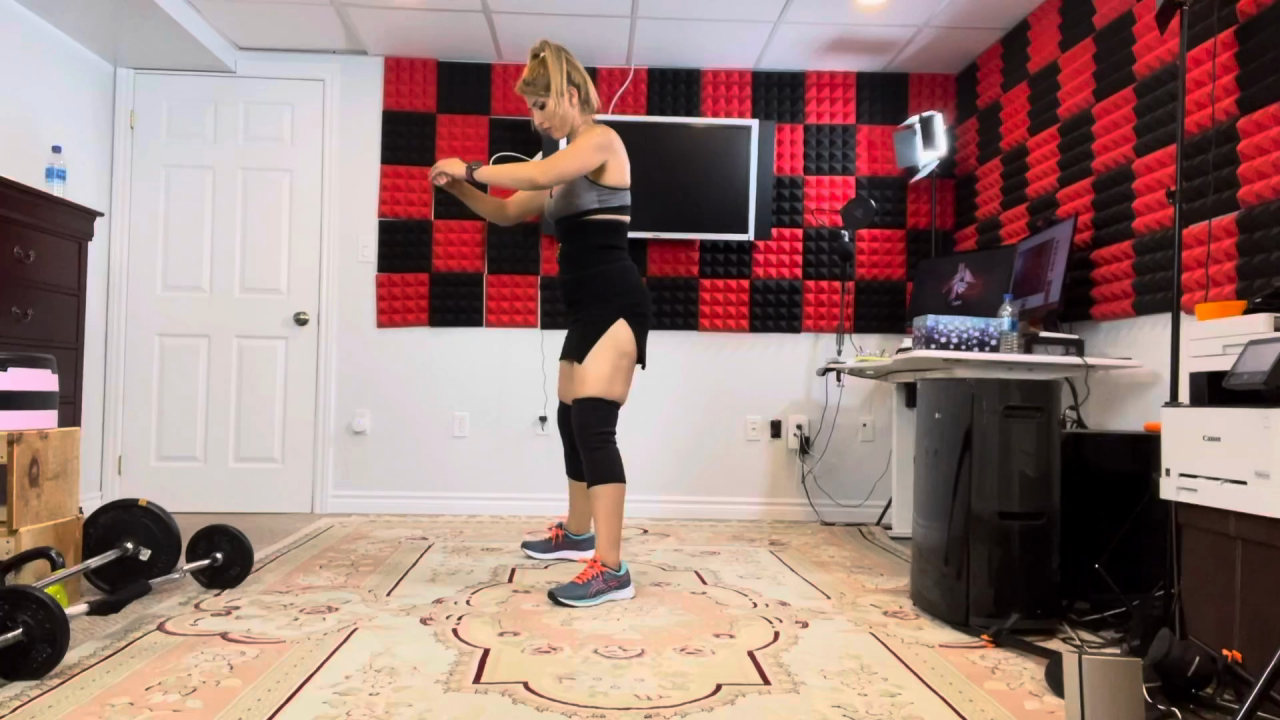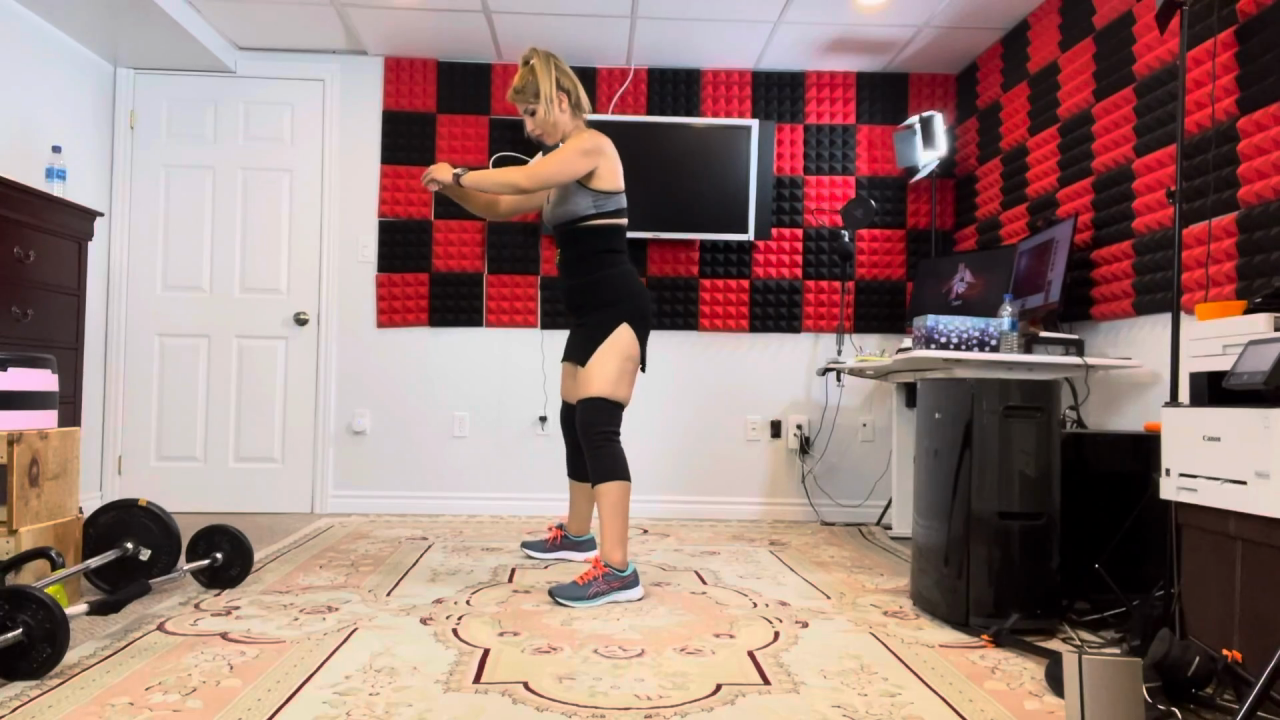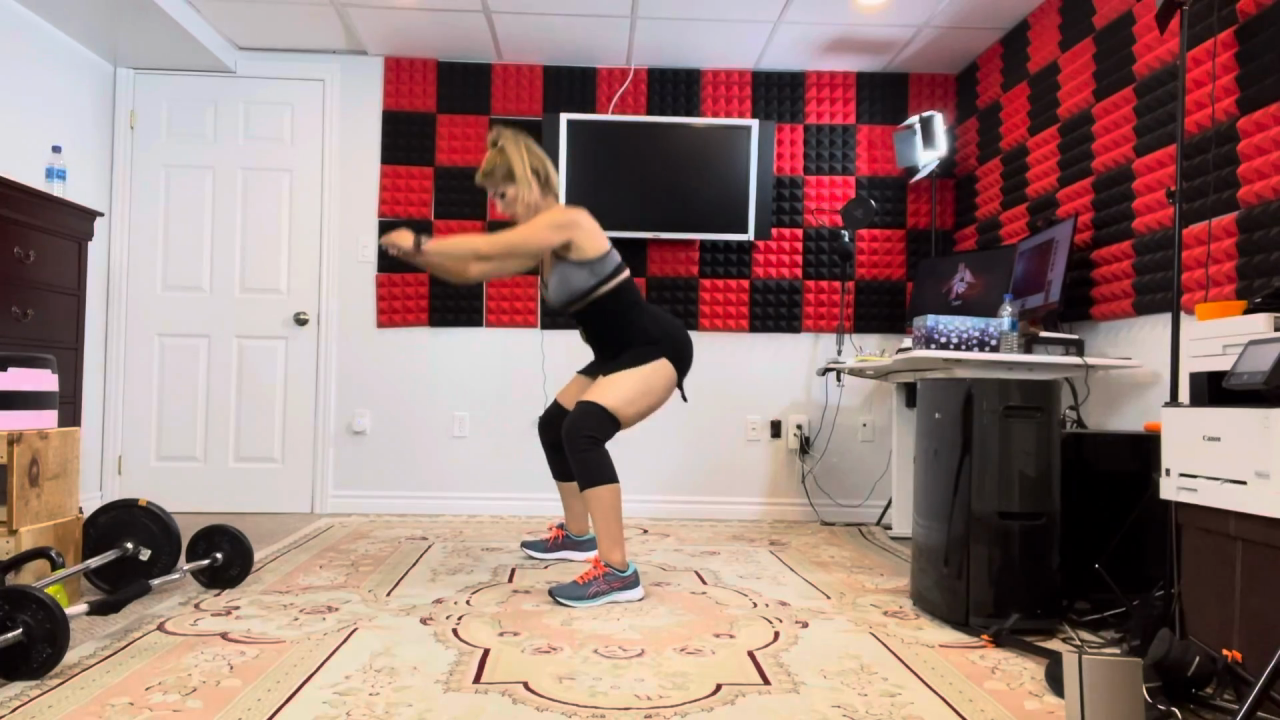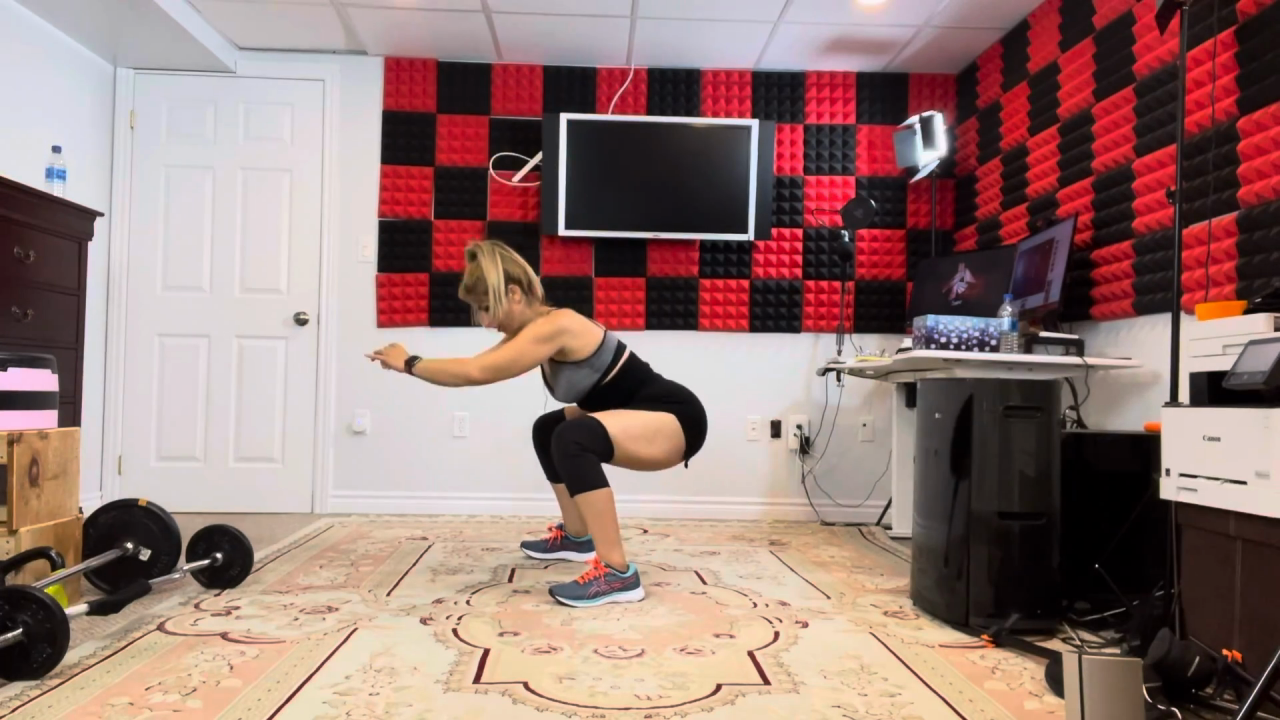
dt=0.4s
person 1, frame 1
left shoulder: (601, 140)
right shoulder: (566, 166)
left elbow: (537, 174)
right elbow: (508, 212)
left wrist: (471, 169)
right wrist: (460, 186)
left hip: (613, 302)
right hip: (589, 307)
left knee: (593, 425)
right knee: (571, 422)
left ankle: (610, 569)
right ankle: (576, 532)
person 1, frame 2
left shoulder: (593, 145)
right shoulder: (561, 167)
left elbow: (525, 179)
right elbow: (501, 207)
left wrist: (460, 173)
right wrist: (453, 187)
left hip: (616, 307)
right hip: (591, 311)
left knee: (596, 424)
right knee: (574, 422)
left ankle: (617, 570)
right ankle: (576, 534)
person 1, frame 3
left shoulder: (567, 221)
right shoulder: (542, 244)
left elbow: (486, 247)
right elbow: (476, 270)
left wrist: (418, 243)
right wrist: (419, 253)
left hip: (658, 348)
right hip: (623, 352)
left knee: (584, 428)
right knee: (555, 425)
left ankle: (617, 571)
right ankle: (577, 534)
person 1, frame 4
left shoulder: (556, 326)
right shoulder: (535, 331)
left elbow: (477, 373)
right elbow: (479, 368)
left wrist: (410, 363)
right wrist: (413, 364)
left hip: (675, 417)
right hip: (641, 412)
left knee: (572, 439)
right knee: (547, 432)
left ankle: (617, 572)
right ankle: (577, 535)
